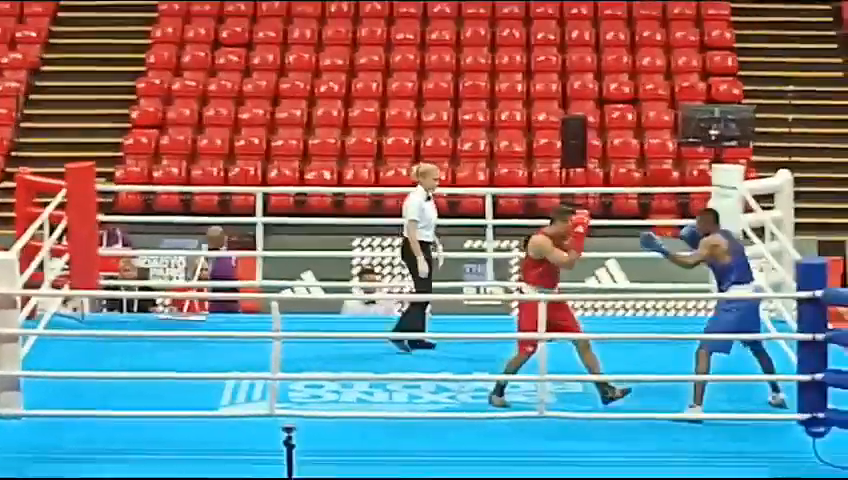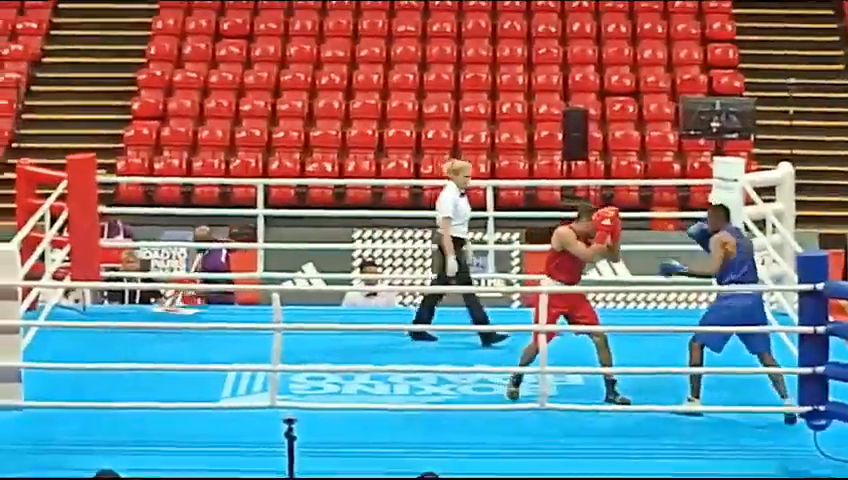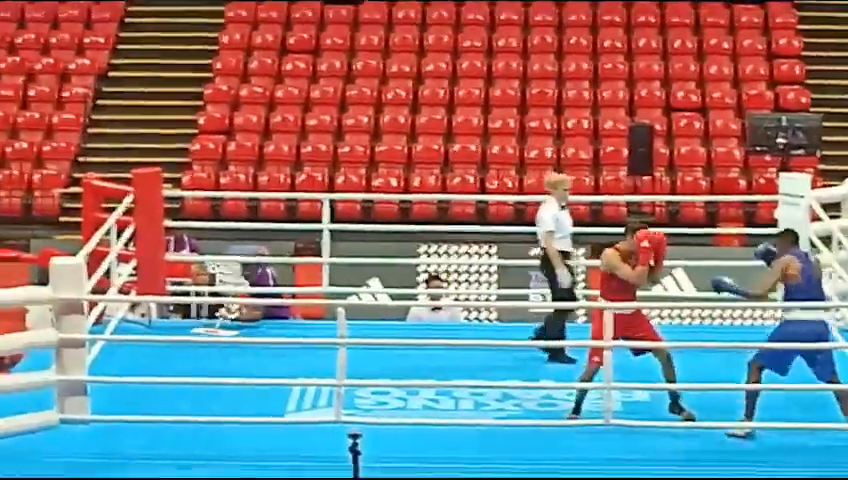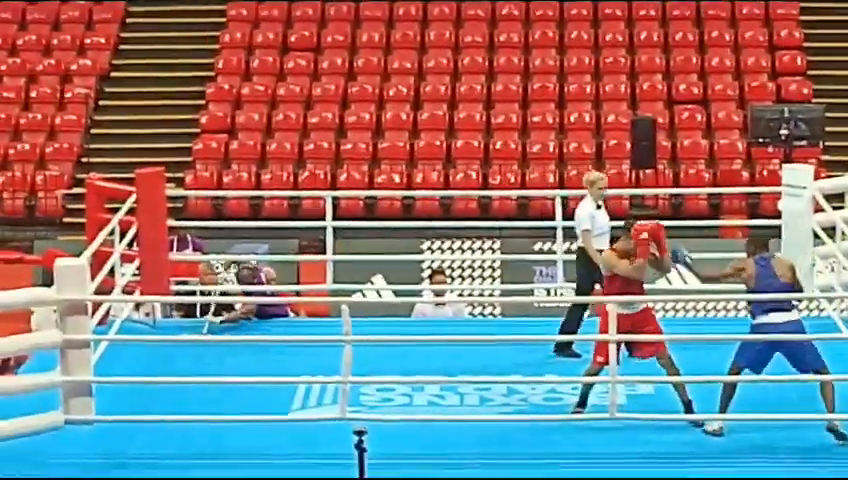
dt=0.3s
person 1, frame 1
left shoulder: (710, 241)
right shoulder: (730, 239)
left elbow: (690, 262)
left wrist: (661, 248)
right wrist: (695, 243)
left hip: (734, 302)
right hip: (749, 297)
left knee: (704, 351)
right knee: (756, 347)
left ankle: (697, 407)
right ankle: (777, 394)
person 1, frame 2
left shoulder: (718, 238)
right shoulder: (744, 238)
left elbow: (712, 270)
left wrist: (680, 270)
right wrist: (704, 241)
left hip: (731, 299)
right hip: (754, 299)
left knee: (697, 345)
right knee: (765, 355)
left ankle: (694, 400)
right ankle: (786, 401)
person 1, frame 3
left shoulder: (782, 262)
right shoulder: (814, 262)
left elbow: (761, 293)
left wrist: (731, 287)
left hip: (794, 325)
right hip: (818, 326)
left knee: (755, 366)
left ankle: (747, 424)
person 1, frame 4
left shoulder: (742, 266)
right shoulder: (787, 265)
left elbow: (709, 277)
right elbow: (799, 291)
left wrist: (686, 262)
left hip: (763, 327)
right hip: (791, 325)
left knee: (734, 371)
right knee: (822, 372)
left ankle: (717, 422)
person 2, frame 1
left shoulder: (557, 238)
right shoulder: (540, 241)
left elbow: (570, 255)
right elbow: (568, 263)
left wrist: (579, 232)
right wrist: (578, 233)
right hip: (533, 300)
left knee: (581, 342)
right knee: (526, 351)
left ankle: (605, 390)
right ankle: (497, 392)
person 2, frame 2
left shoulder: (589, 236)
right shoulder: (563, 233)
left elbow: (615, 257)
right elbow: (590, 257)
left wrist: (613, 233)
right wrist: (603, 230)
left hip: (574, 292)
right hip: (552, 292)
left knee: (600, 337)
right knee: (539, 342)
left ankle: (611, 390)
right ankle: (515, 380)
person 2, frame 3
left shoulder: (636, 254)
right shoulder: (610, 255)
left elbow: (653, 278)
right elbow: (637, 280)
left wrist: (658, 254)
right wrist: (645, 252)
left hip: (631, 312)
right hip: (608, 314)
left knee: (664, 354)
right knee: (594, 364)
left ankle: (675, 403)
right ankle: (577, 408)
person 2, frame 4
left shoulder: (641, 248)
right shoulder: (609, 256)
left elbow: (665, 268)
right elbow: (638, 273)
left wrist: (660, 243)
right wrist: (642, 243)
left hip: (640, 311)
right hip: (614, 314)
left knee: (665, 359)
right knee: (598, 364)
left ankle: (688, 408)
right ankle: (581, 403)
person 3, frame 1
left shoulder: (428, 197)
right shoulder: (415, 199)
right elbow: (411, 232)
left wrist: (434, 248)
right wrist: (420, 259)
left hip: (424, 248)
right hip: (413, 249)
left knee: (425, 294)
right knee: (423, 296)
left ankle: (415, 338)
right ankle: (400, 334)
person 3, frame 2
left shoulder: (460, 194)
right shoulder: (448, 196)
right elbow: (445, 229)
left wrist: (465, 246)
right wrist: (451, 256)
left hip: (456, 245)
right hip: (450, 246)
left knee: (440, 287)
right knee: (467, 288)
left ankle: (418, 328)
right ankle: (487, 335)
person 3, frame 3
left shoulder: (561, 207)
right shoulder: (549, 210)
right elbow: (549, 243)
left wrist: (570, 261)
right wrist: (560, 270)
left hip: (561, 258)
right hip: (552, 260)
left knee: (568, 302)
right knee: (563, 303)
left ankle: (543, 335)
right ankle: (556, 352)
person 3, frame 4
left shoulder: (599, 205)
right shoulder: (585, 208)
right elbow: (587, 242)
right wrist: (602, 265)
left hip: (600, 255)
right hip: (588, 258)
right knee: (581, 303)
right ankle: (562, 345)
